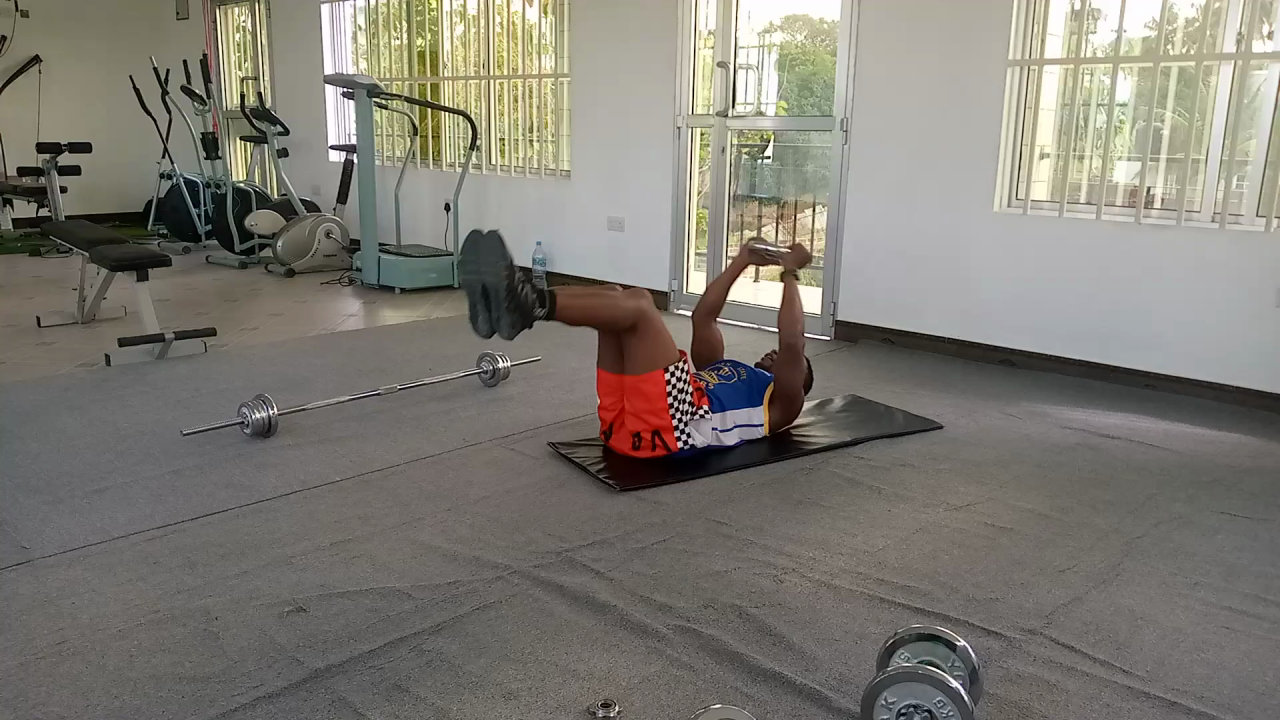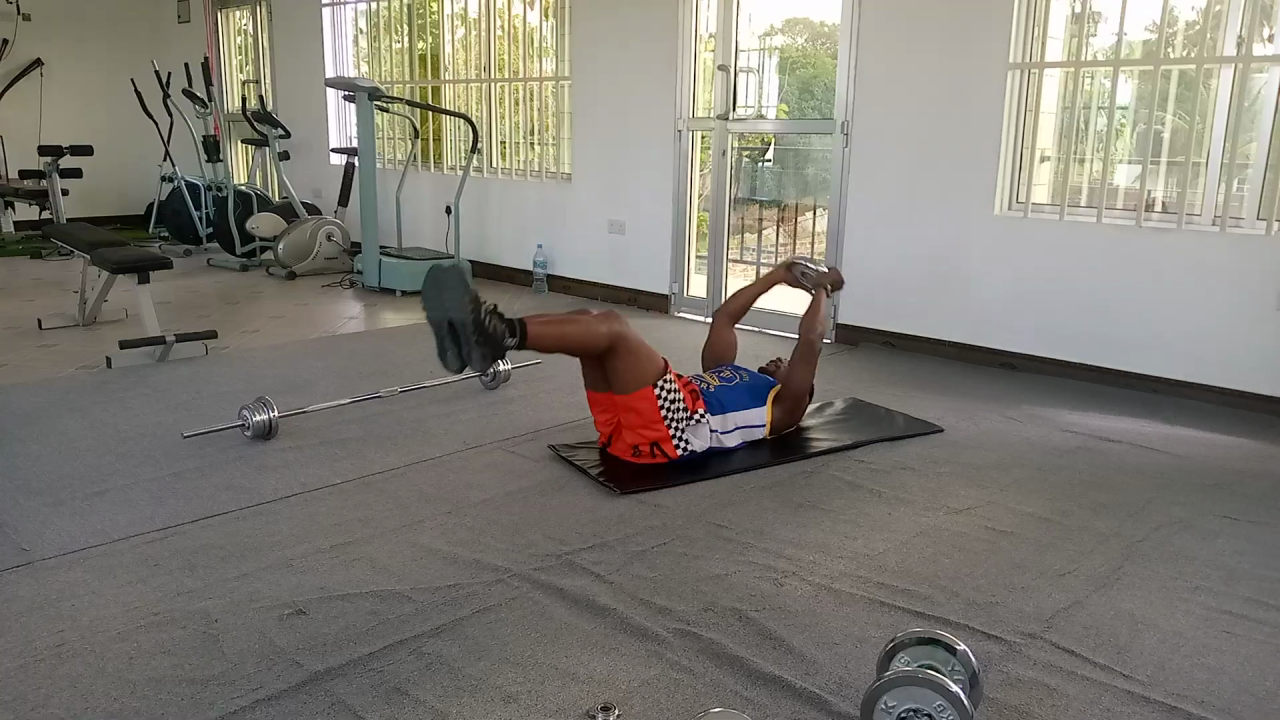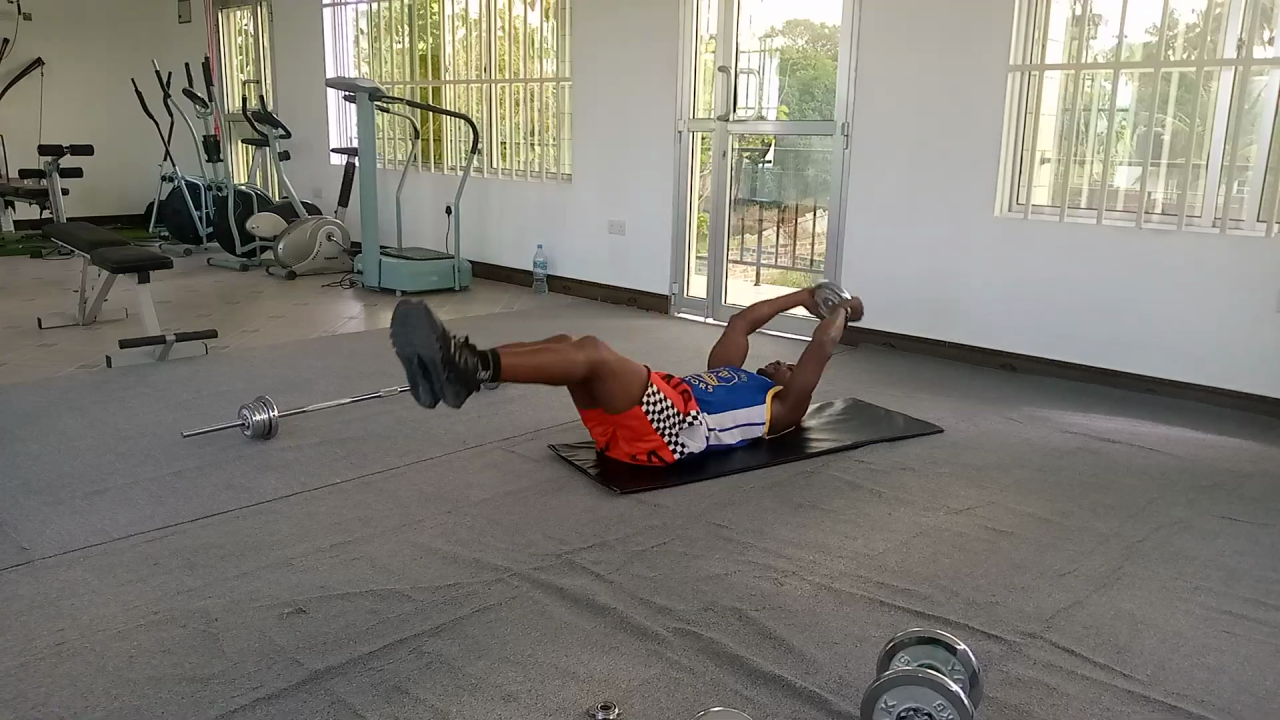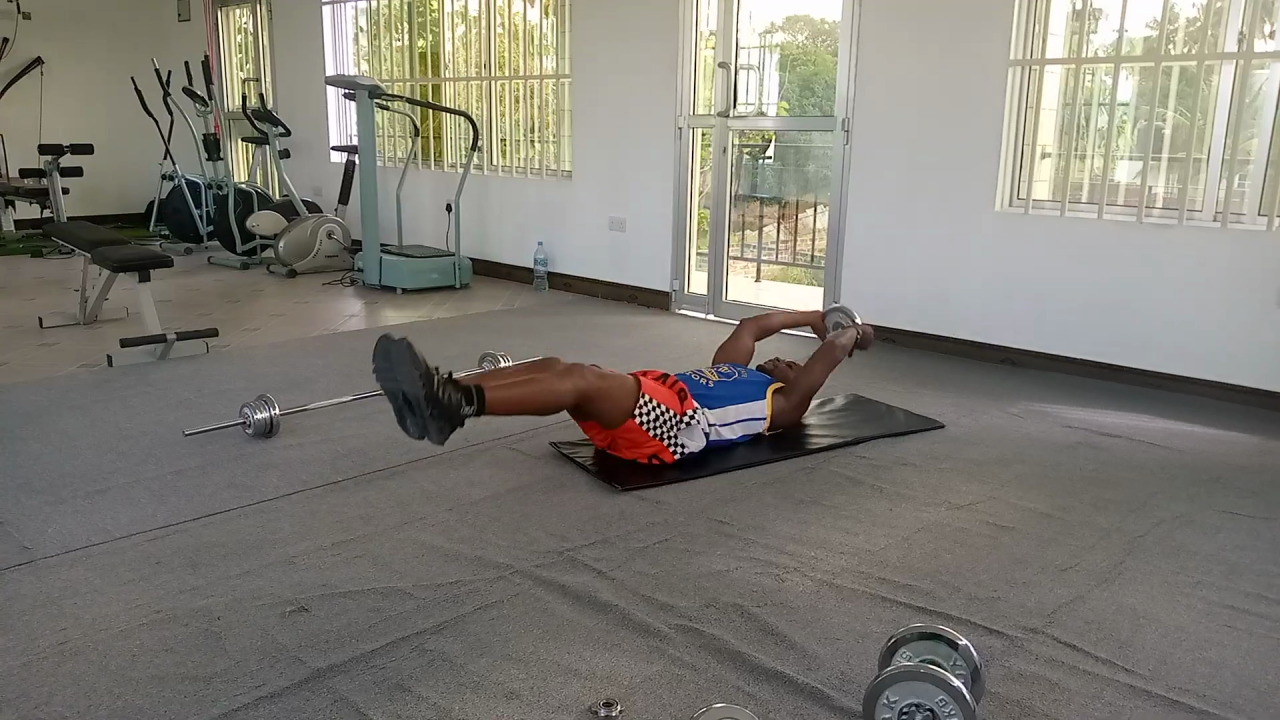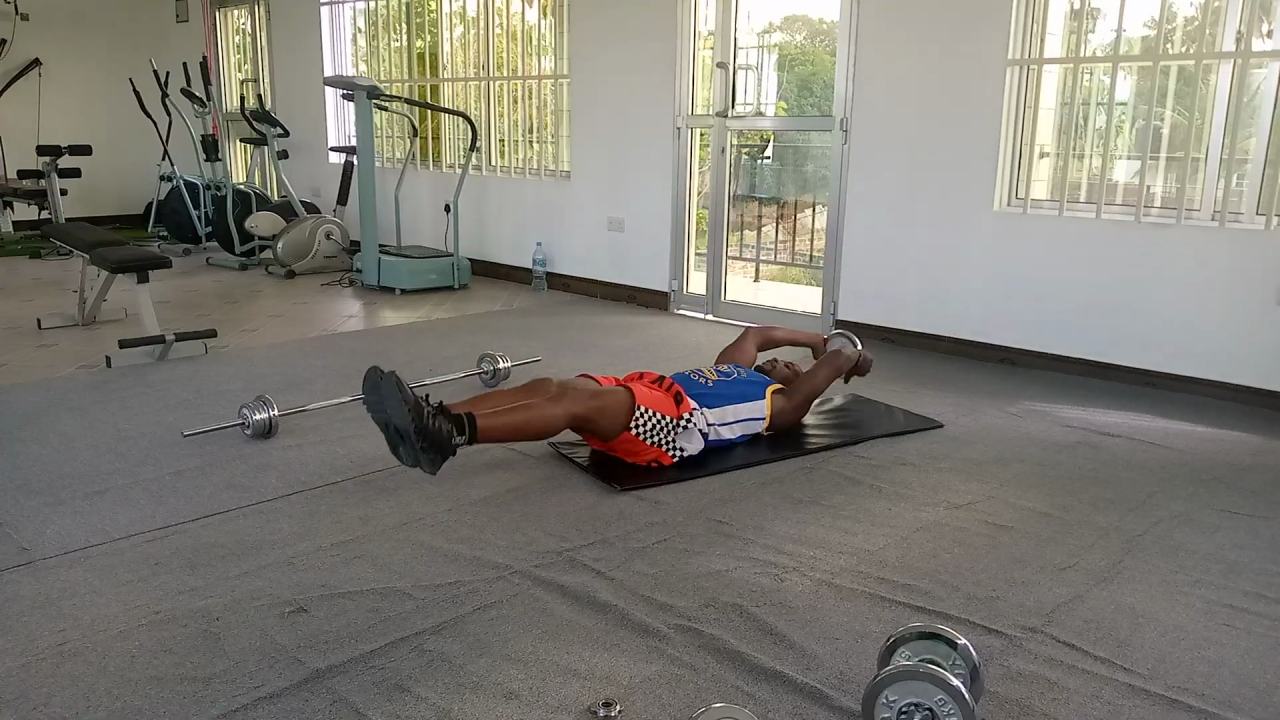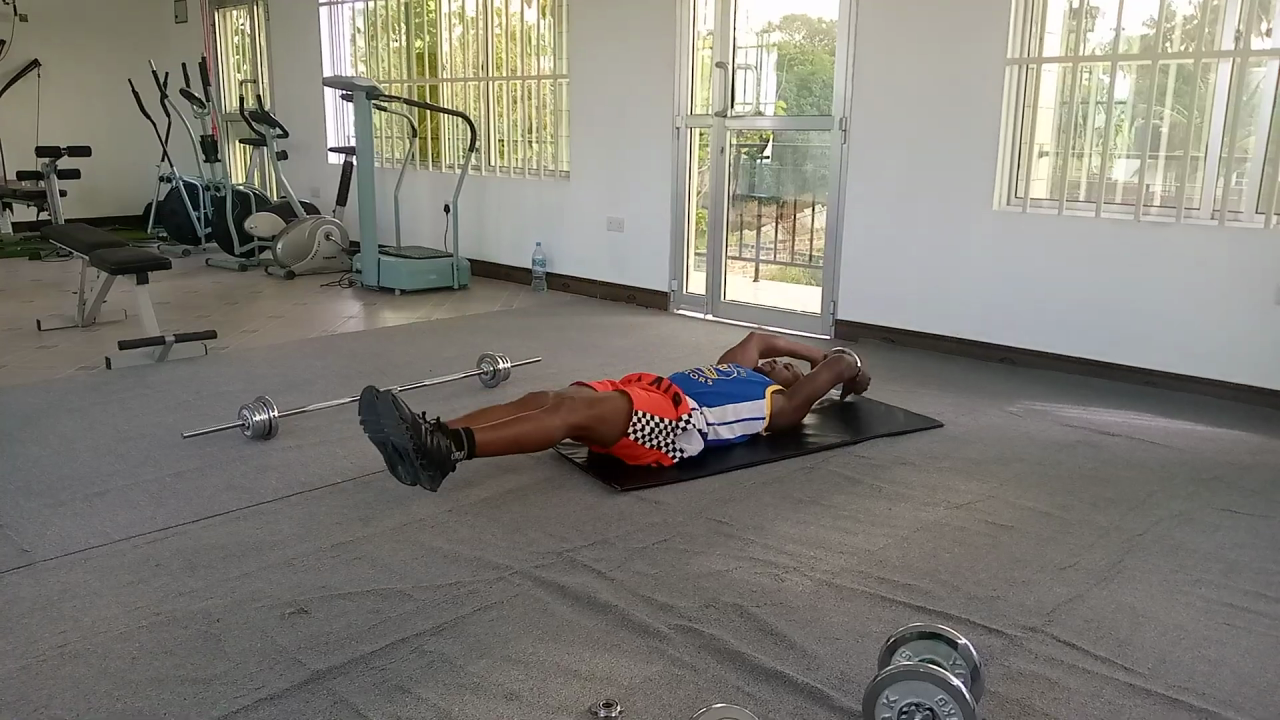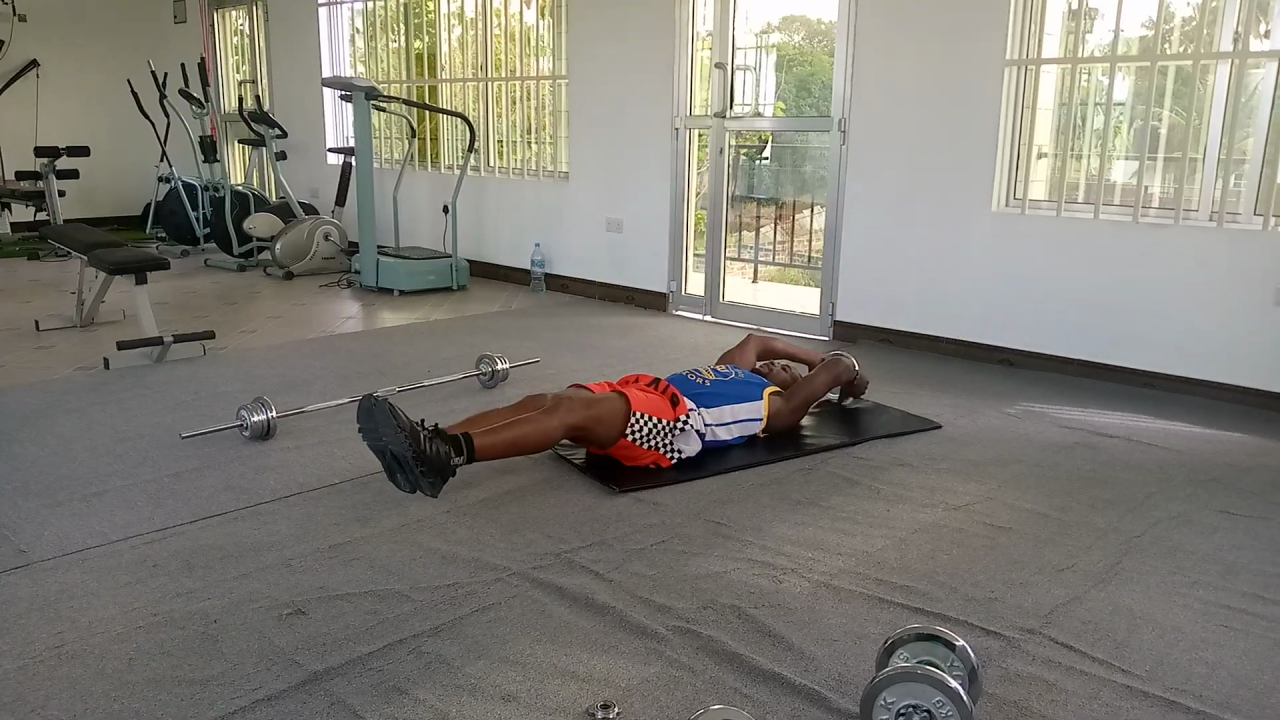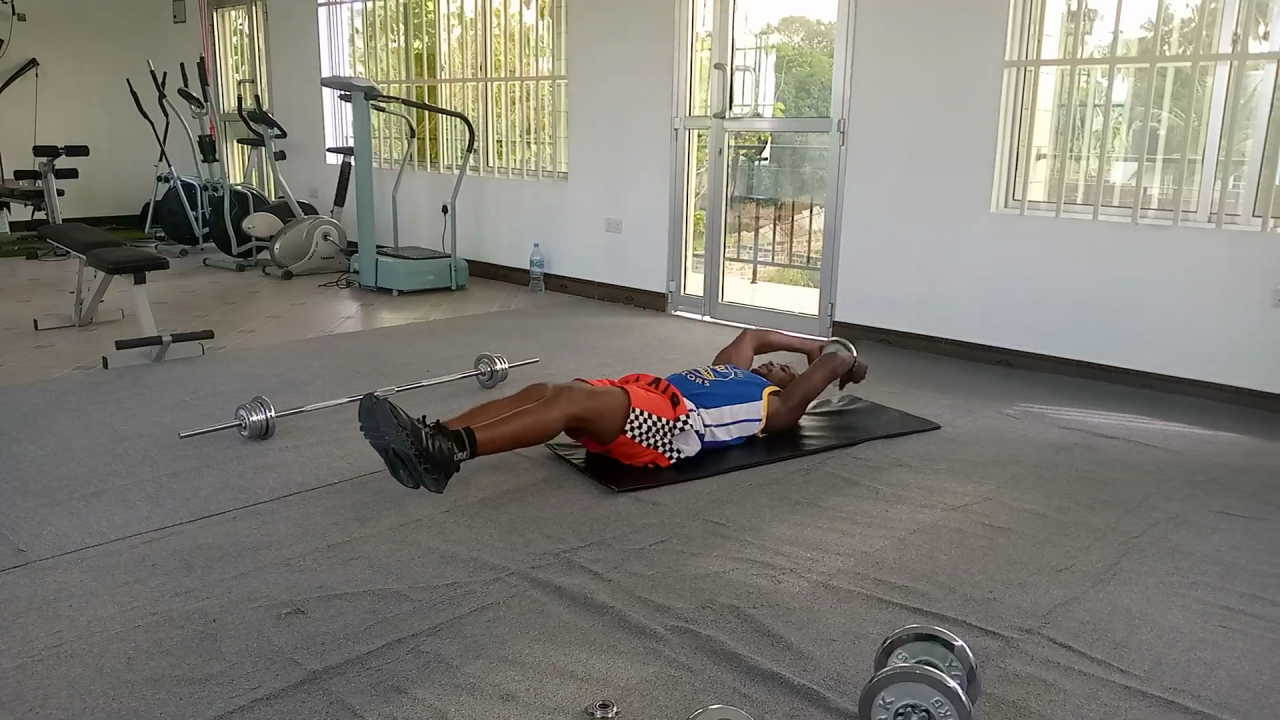
dt=0.1s
person 1, frame 1
left shoulder: (779, 404)
right shoulder: (724, 365)
left elbow: (792, 344)
right elbow: (704, 315)
left wrist: (790, 278)
right wrist: (742, 262)
left hip: (668, 425)
right hip: (625, 416)
left knee: (637, 302)
right knee: (610, 297)
left ankle: (529, 303)
right ankle: (501, 303)
person 1, frame 2
left shoulder: (783, 406)
right shoulder: (728, 373)
left elbow: (809, 345)
right elbow: (724, 318)
left wrist: (821, 292)
right wrist: (775, 277)
left hip: (669, 432)
right hip: (621, 424)
left knee: (609, 326)
right knee: (589, 320)
left ankle: (503, 333)
right ankle: (479, 339)
person 1, frame 3
left shoulder: (782, 410)
right shoulder: (731, 372)
left elbow: (818, 351)
right elbow: (741, 322)
left wrist: (837, 316)
right wrist: (797, 297)
left hip: (673, 426)
right hip: (640, 414)
left knee: (590, 351)
right knee: (565, 345)
left ankle: (470, 369)
right ankle: (455, 362)
person 1, frame 4
left shoulder: (784, 404)
right shoulder: (734, 372)
left elbow: (829, 354)
right elbow: (750, 326)
left wrist: (850, 334)
right wrist: (811, 317)
left hip: (673, 427)
right hip: (651, 397)
left knee: (578, 379)
right knee: (555, 370)
left ankle: (453, 404)
right ankle: (443, 394)
person 1, frame 5
left shoulder: (783, 406)
right shoulder: (736, 371)
left elbow: (834, 361)
right elbow: (757, 333)
left wrist: (848, 356)
right wrist: (815, 340)
left hip: (672, 423)
right hip: (647, 391)
left knee: (572, 399)
right knee: (546, 388)
left ankle: (445, 435)
right ankle: (436, 421)
person 1, frame 6
left shoulder: (783, 405)
right shoulder: (737, 373)
left elbow: (837, 366)
right elbow: (759, 338)
left wrist: (849, 364)
right wrist: (816, 352)
left hip: (671, 423)
right hip: (646, 390)
left knee: (569, 409)
right knee: (543, 401)
left ankle: (444, 450)
right ankle: (433, 435)
person 1, frame 7
left shoulder: (779, 408)
right shoulder: (736, 376)
left elbow: (831, 370)
right elbow: (757, 340)
left wrist: (847, 368)
left hip: (670, 425)
right hip: (643, 395)
left knee: (569, 408)
right knee: (543, 401)
left ankle: (445, 455)
right ankle: (430, 441)
person 1, frame 8
left shoulder: (776, 408)
right shoulder: (734, 374)
left elbow: (828, 366)
right elbow: (753, 335)
right wrist: (815, 345)
left hip: (669, 425)
right hip: (643, 392)
left knee: (571, 400)
right knee: (542, 393)
left ankle: (449, 450)
right ankle: (434, 437)
